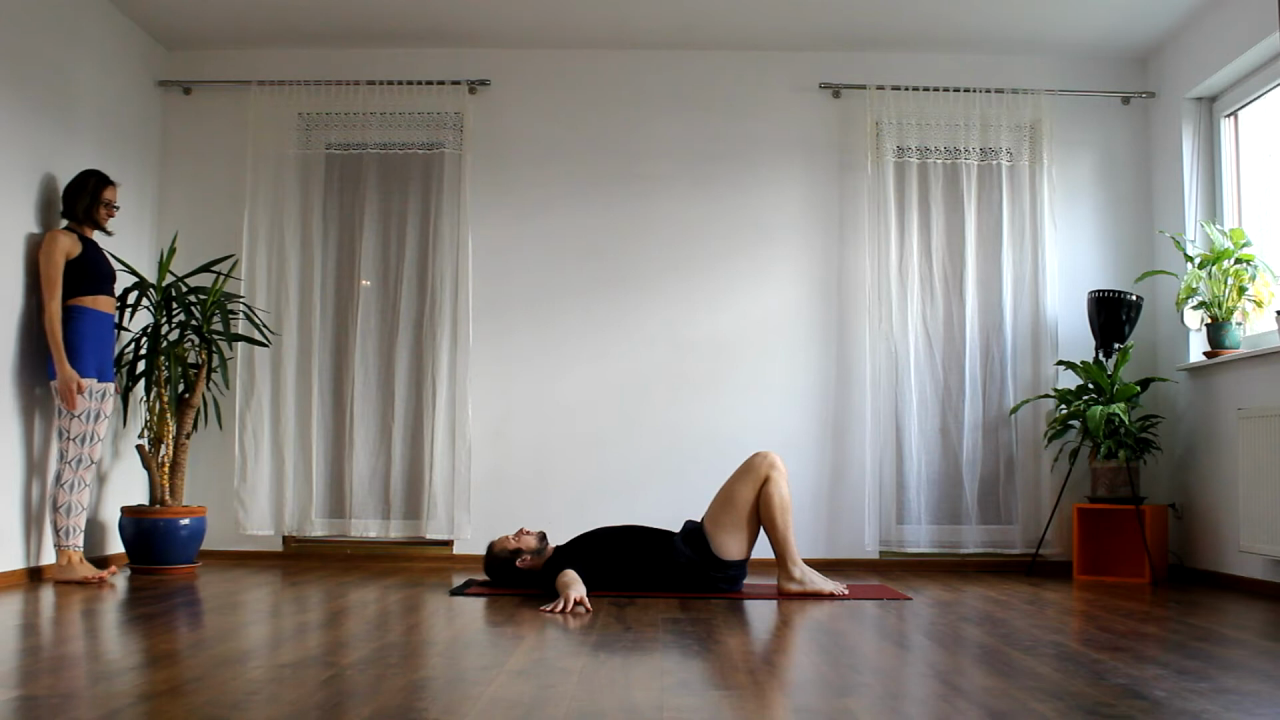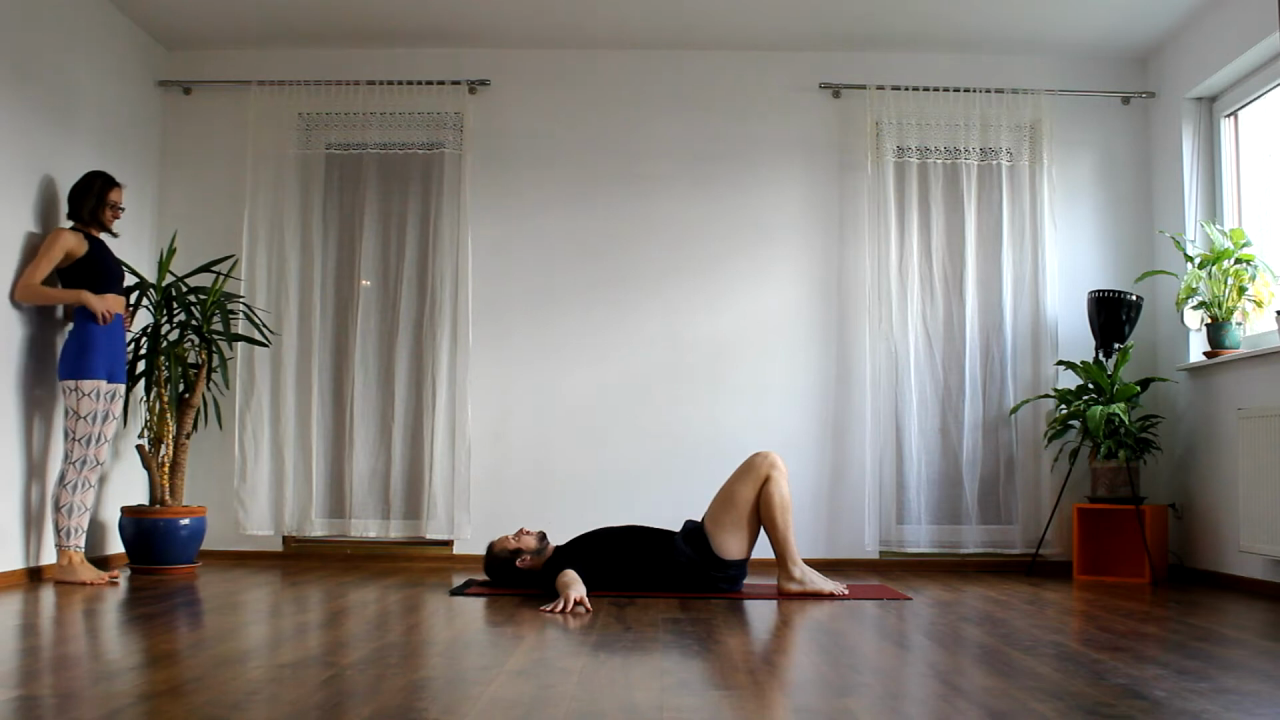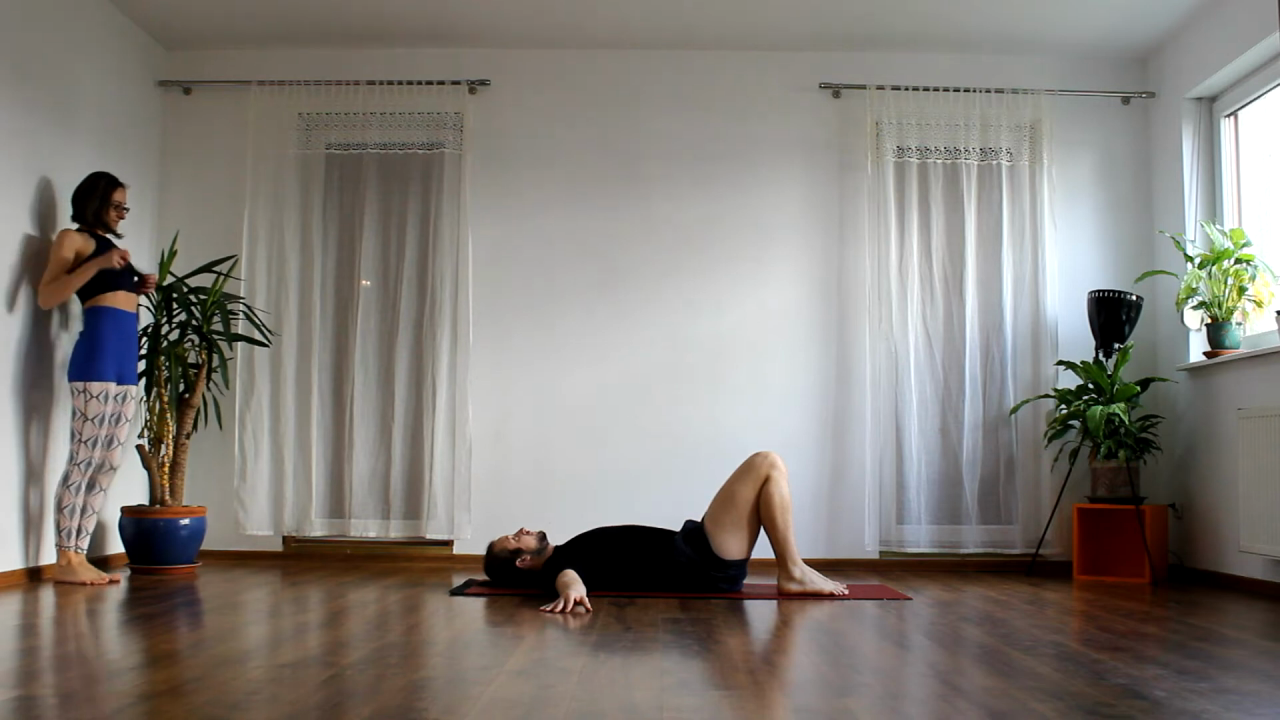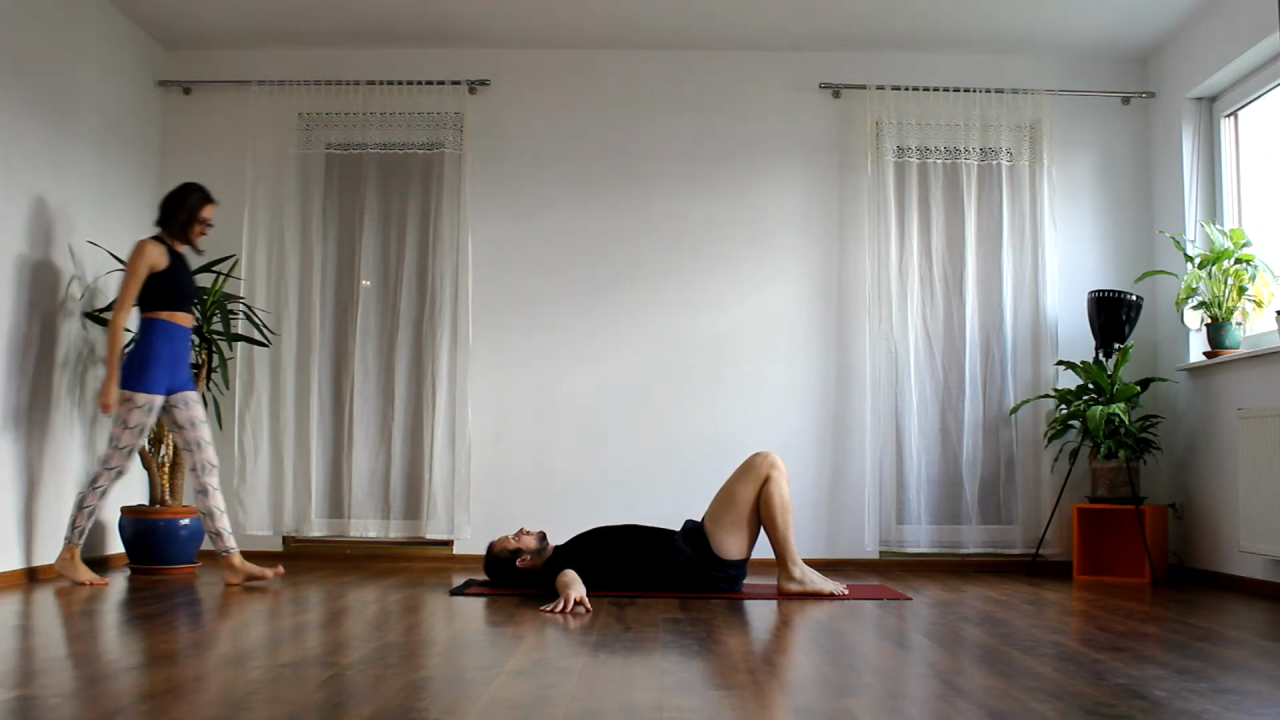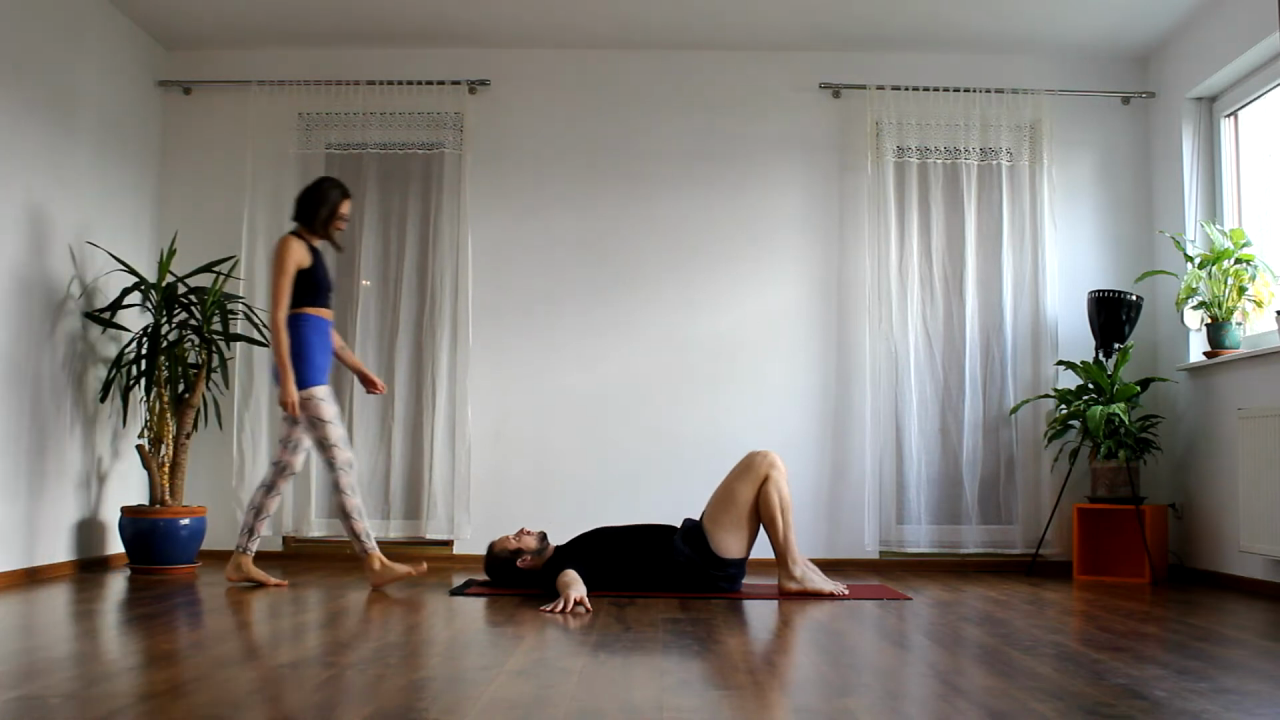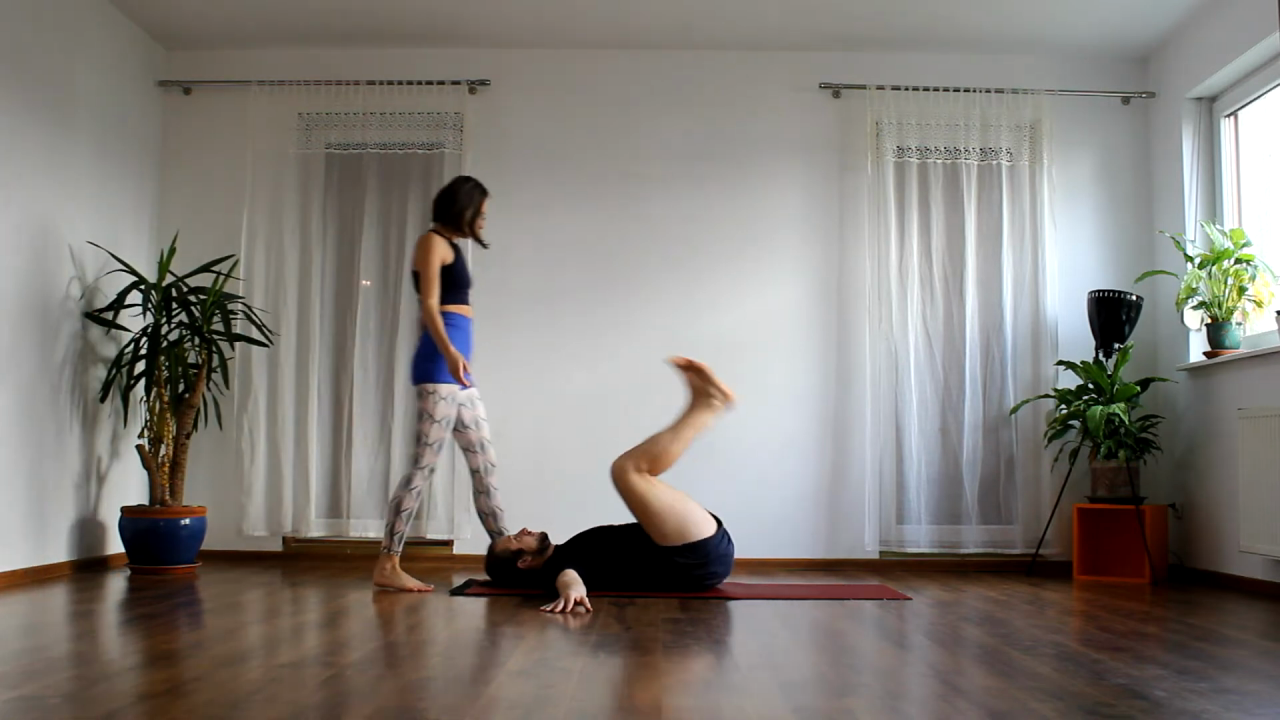
dt=0.7s
person 1, frame 1
left shoulder: (94, 248)
right shoulder: (61, 239)
right elbow: (52, 308)
left wrist: (109, 371)
right wrist: (63, 366)
left hip: (103, 354)
right hip: (78, 349)
left knee: (87, 462)
right knee: (74, 459)
left ankle: (75, 556)
right ankle: (65, 559)
person 1, frame 2
left shoulder: (100, 247)
right shoulder: (66, 238)
right elbow: (24, 290)
left wrist: (118, 313)
right wrist: (82, 296)
left hip: (113, 355)
right hip: (88, 351)
left knee: (93, 462)
right knee: (78, 460)
left ankle: (76, 556)
right ankle: (65, 560)
person 1, frame 3
left shoulder: (110, 246)
right shoulder: (73, 239)
right elbow: (47, 296)
left wrist: (140, 288)
right wrist: (97, 264)
left hip: (126, 359)
right hip: (97, 356)
left knee: (109, 463)
right knee: (83, 461)
left ankle: (78, 554)
right ankle: (64, 560)
person 1, frame 4
left shoulder: (181, 261)
right shoulder: (150, 250)
right elbow: (119, 316)
right wrist: (111, 379)
left hip: (180, 373)
right hip: (150, 367)
left knee: (206, 466)
right knee: (114, 465)
left ankle: (231, 561)
right ankle: (69, 555)
person 1, frame 5
left shoulder: (313, 252)
right shoulder: (291, 246)
right elbow: (278, 318)
left wrist: (361, 369)
right wrist: (287, 379)
left hip: (314, 369)
right hip: (303, 368)
left knee: (285, 468)
right knee: (342, 464)
left ankle: (242, 560)
right ankle: (375, 563)
person 1, frame 6
left shoulder: (449, 248)
right shoulder: (432, 243)
right elbow: (429, 308)
right wrist: (450, 352)
left hip: (454, 369)
right hip: (441, 363)
left knee: (485, 465)
right knee: (424, 465)
right ankle: (388, 564)
person 2, frame 1
left shoulder: (559, 557)
right shoulder: (554, 568)
right elbow: (569, 576)
right wrist: (571, 589)
left hip: (695, 556)
right hip: (704, 566)
left knee: (763, 469)
right knee: (767, 464)
left ankle: (794, 571)
right ankle: (792, 573)
person 2, frame 2
left shoulder: (561, 556)
right shoulder: (555, 567)
right elbow: (569, 577)
right wrist: (570, 589)
left hip: (695, 555)
right hip: (704, 566)
left knee: (764, 471)
right knee: (767, 464)
left ankle: (793, 571)
right ankle: (793, 573)
person 2, frame 3
left shoulder: (560, 557)
right shoulder: (555, 568)
right elbow: (569, 576)
right wrist: (570, 589)
left hip: (695, 555)
right hip: (704, 566)
left knee: (763, 469)
right knee: (767, 464)
left ankle: (794, 570)
right ankle: (792, 573)
person 2, frame 4
left shoulder: (560, 556)
right shoulder: (555, 567)
right elbow: (569, 577)
right wrist: (570, 589)
left hip: (694, 554)
right hip: (704, 566)
left knee: (764, 471)
right knee: (767, 464)
left ankle: (793, 570)
right ankle: (792, 573)
person 2, frame 5
left shoulder: (560, 556)
right shoulder: (555, 567)
right elbow: (569, 576)
right wrist: (571, 588)
left hip: (695, 556)
right hip: (704, 565)
right knee: (765, 463)
left ankle: (794, 565)
right ankle: (791, 569)
person 2, frame 6
left shoulder: (564, 555)
right shoulder: (564, 560)
right elbow: (567, 576)
right wrist: (569, 590)
left hip: (697, 556)
right knee: (628, 470)
left ankle: (702, 407)
right ankle: (708, 405)
